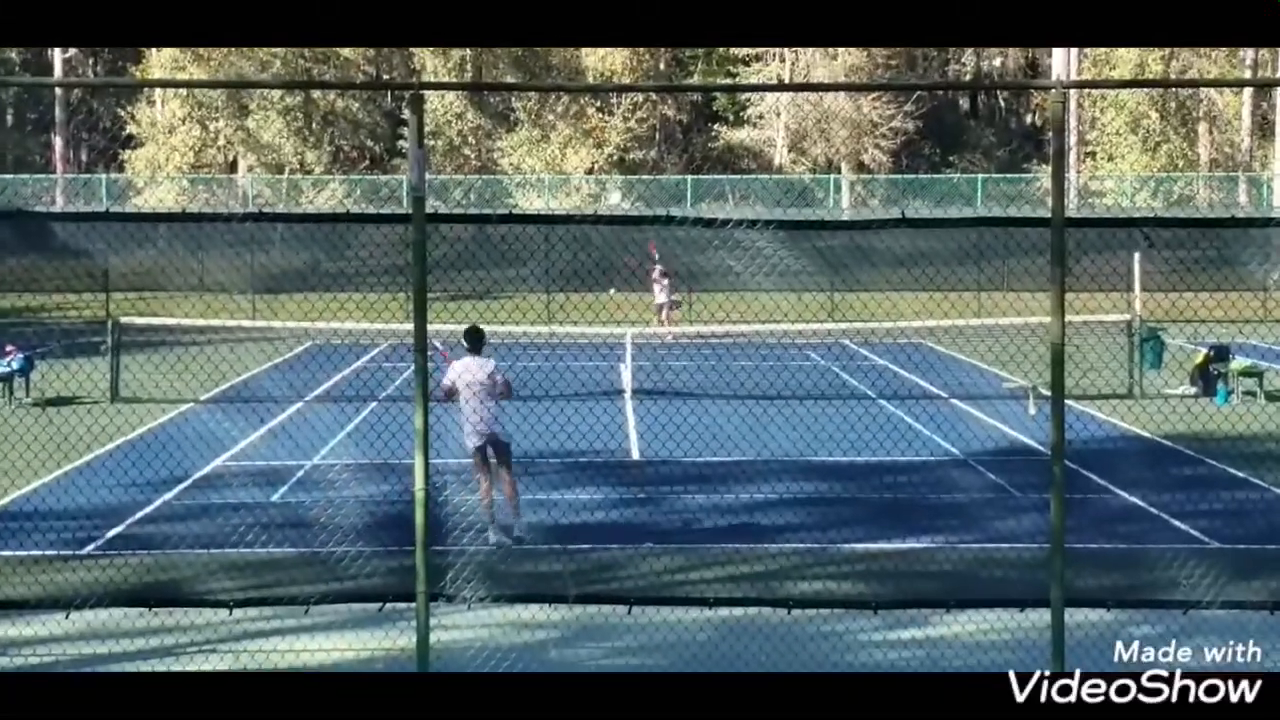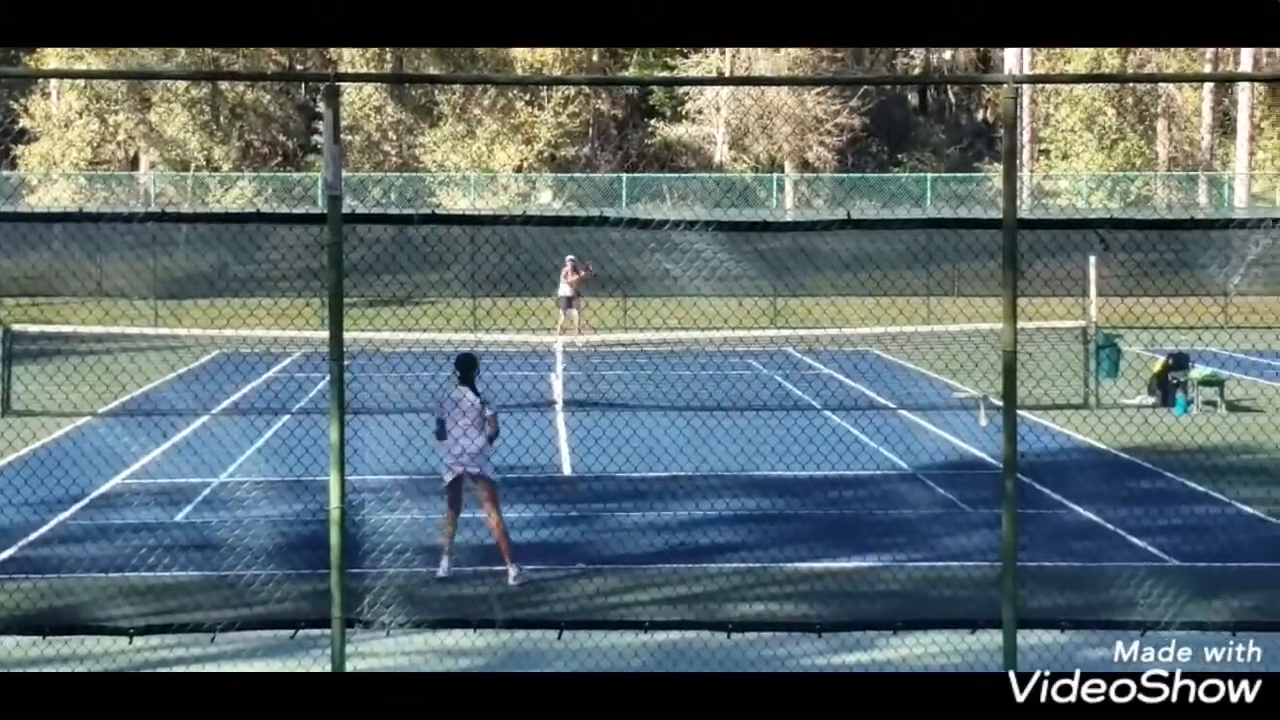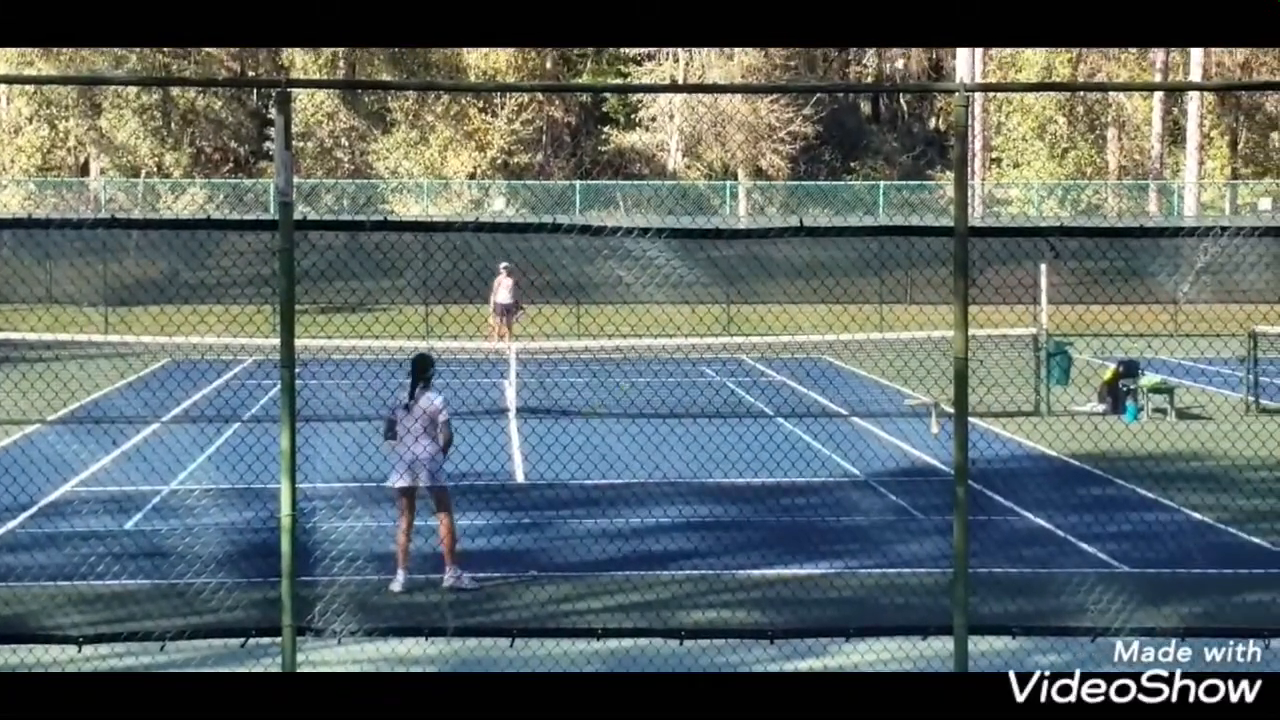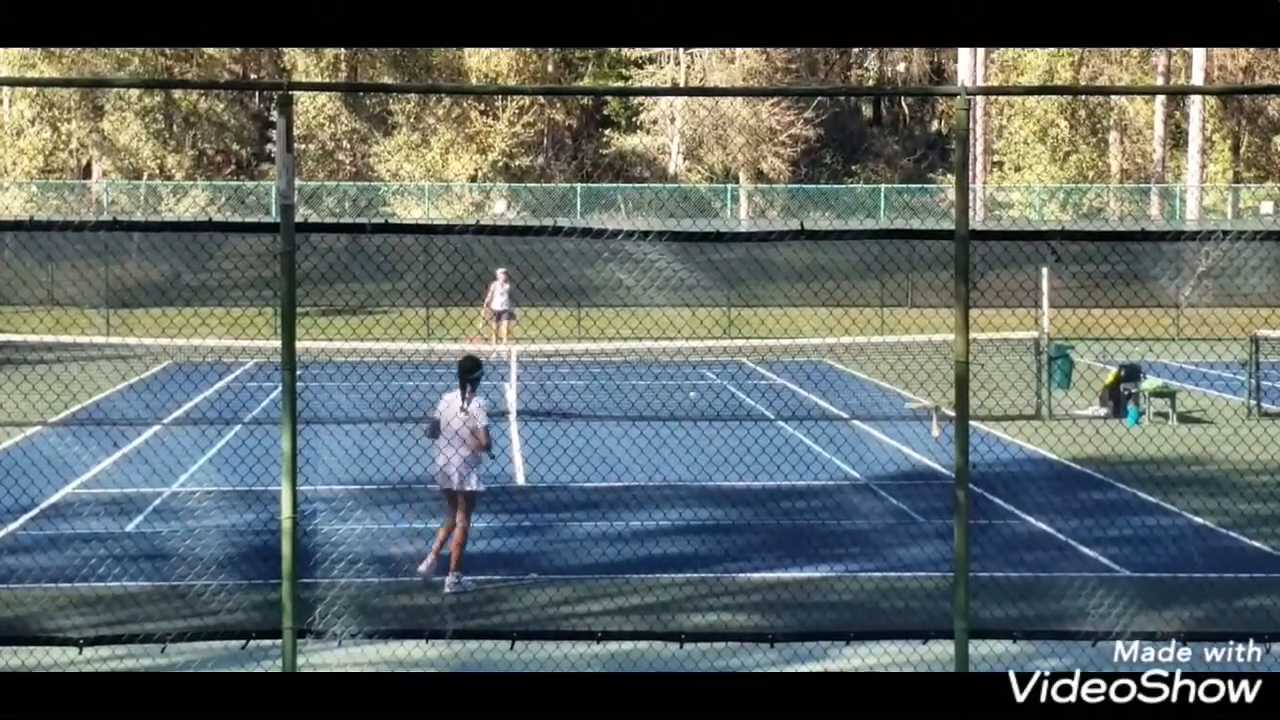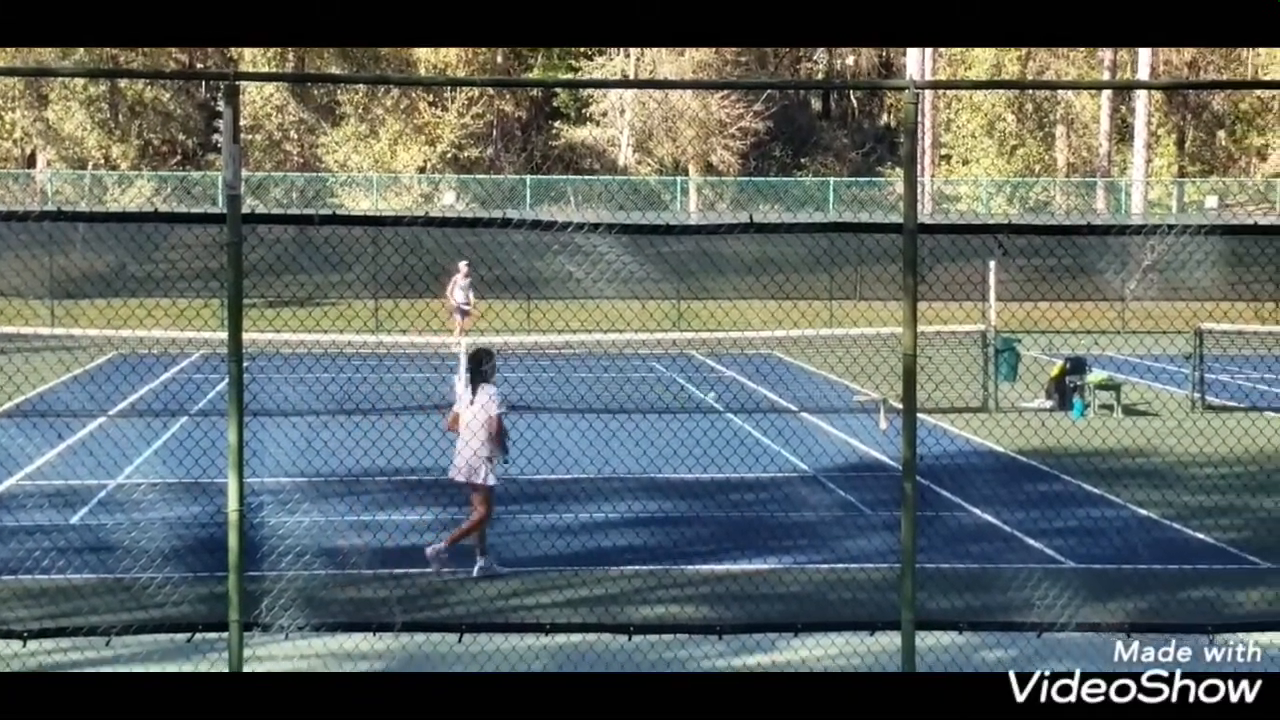
dt=0.5s
person 1, frame 1
left shoulder: (456, 367)
right shoulder: (490, 365)
left elbow: (446, 395)
right elbow: (507, 392)
left hip: (471, 425)
right hip: (493, 422)
left knee: (484, 477)
right knee: (506, 472)
left ankle: (493, 529)
right ankle: (517, 521)
person 1, frame 2
left shoulder: (446, 399)
right shoulder: (480, 398)
left elbow: (440, 434)
right elbow: (494, 430)
left hip: (452, 460)
right hip: (477, 458)
left knee: (452, 512)
right knee: (493, 514)
left ankle: (445, 562)
right ankle: (512, 568)
person 1, frame 3
left shoulder: (399, 401)
right shoulder: (437, 400)
left elbow: (388, 434)
right elbow: (447, 436)
right wrist: (442, 453)
left hip: (403, 464)
right hip: (430, 462)
left knee: (405, 521)
right knee: (445, 517)
left ankle: (401, 576)
right ankle: (451, 572)
person 1, frame 4
left shoulder: (446, 399)
right shoulder: (478, 404)
left elbow: (431, 431)
right elbow: (484, 442)
right wrist: (486, 448)
left hip: (444, 465)
right hip: (465, 468)
left knee: (453, 517)
right knee: (462, 521)
left ankle: (431, 560)
right ankle: (452, 577)
person 1, frame 5
left shoulder: (465, 392)
right shoulder: (491, 393)
left elbow: (451, 424)
right elbow: (497, 429)
right wrist: (503, 446)
left hip: (464, 457)
right hip: (481, 459)
left knee: (480, 509)
right knee: (483, 512)
left ankle: (483, 561)
right ankle: (442, 547)
